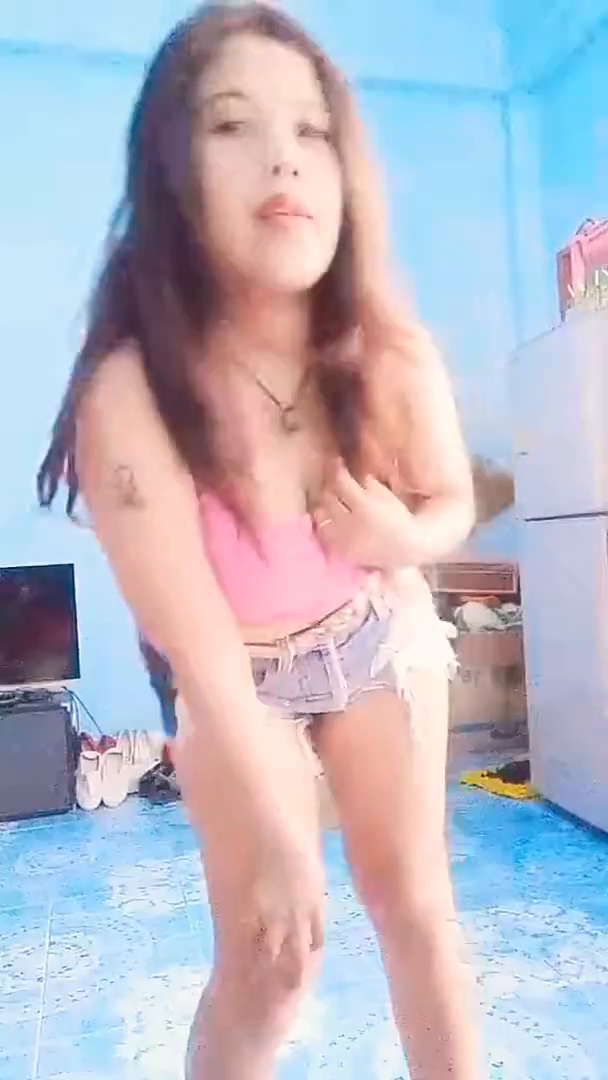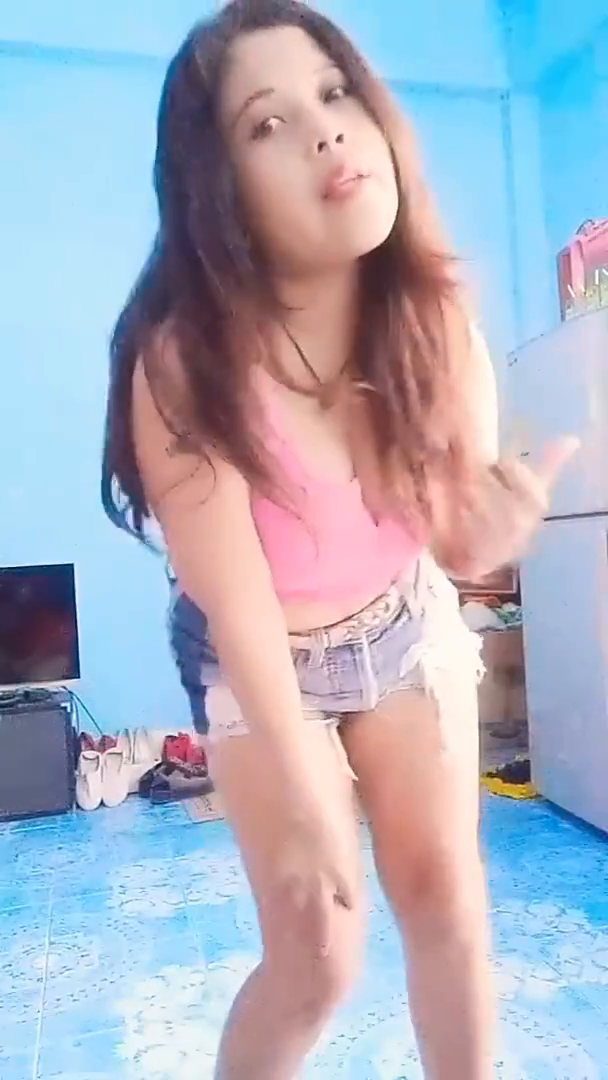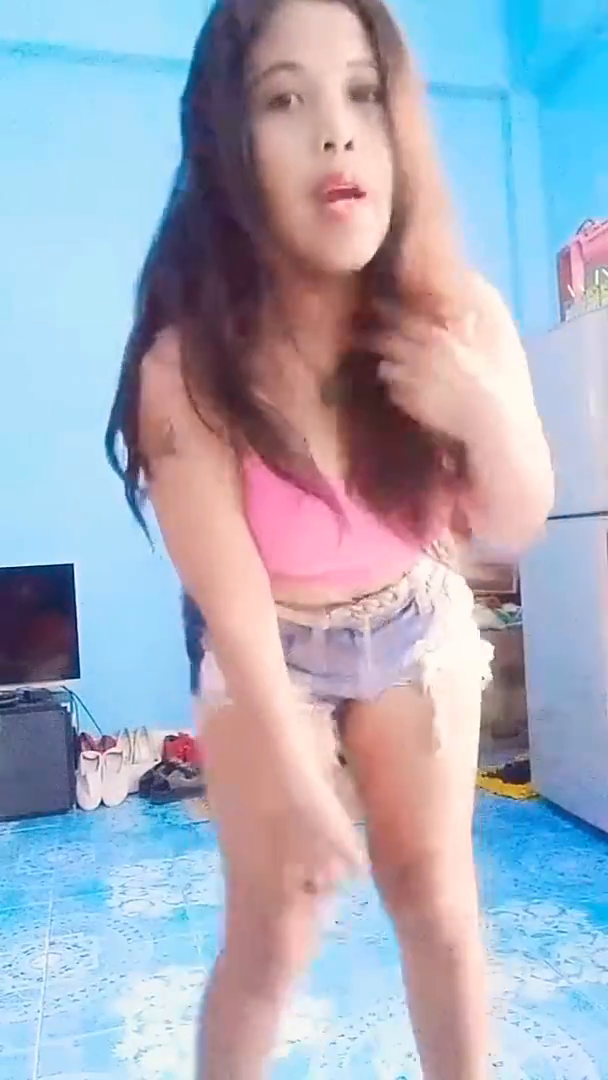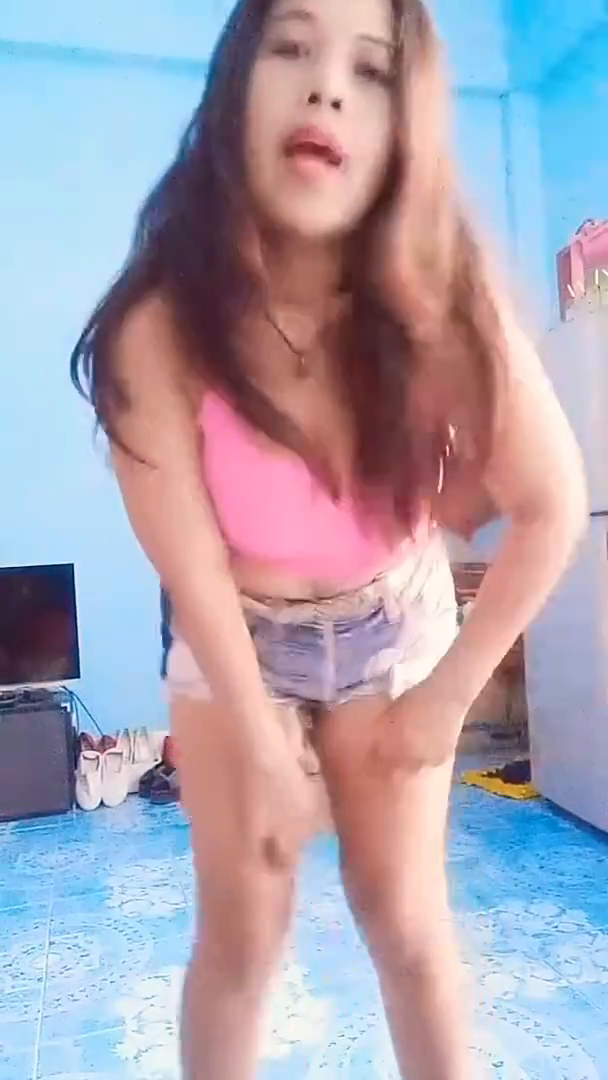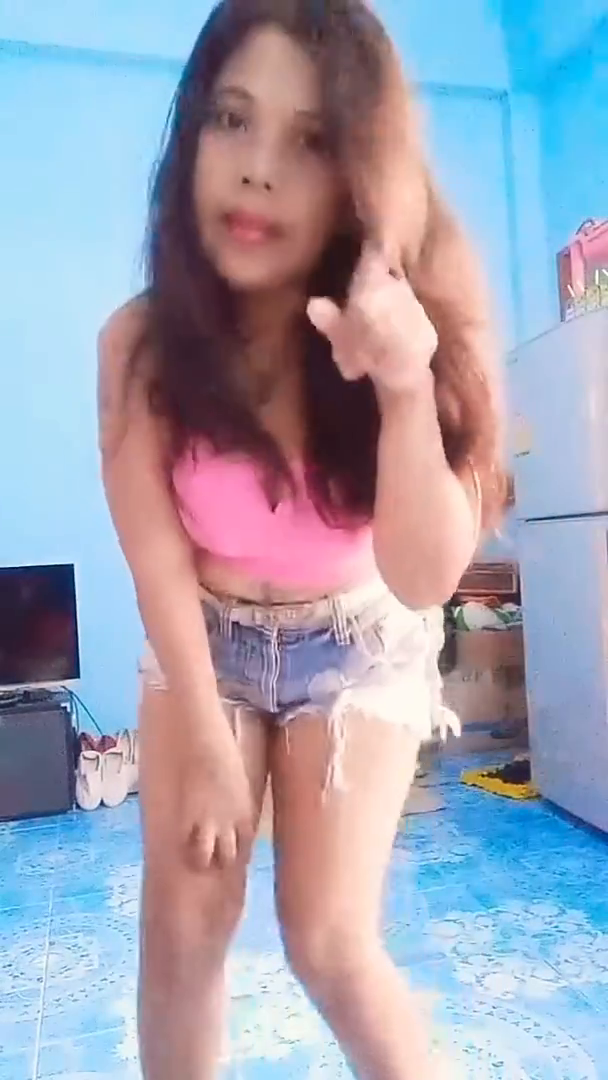
dt=1s
person 1, frame 1
left shoulder: (388, 353)
right shoulder: (131, 400)
left elbow: (453, 500)
right elbow: (202, 654)
left wrist: (404, 537)
right wrist: (277, 843)
left hip: (382, 634)
right hip: (243, 677)
left knee: (413, 897)
right knee: (271, 953)
person 1, frame 2
left shoulder: (436, 322)
right shoulder: (187, 363)
left elbow: (457, 549)
right elbow: (238, 607)
left wrist: (499, 529)
right wrist: (305, 812)
left hip: (409, 633)
right hip: (266, 666)
left knee: (447, 902)
right knee: (316, 957)
person 1, frame 3
left shoulder: (460, 314)
right shoulder: (188, 367)
left elbow: (513, 527)
right elbow: (232, 604)
left wrist: (493, 425)
right wrist: (296, 790)
left hip: (415, 628)
right hip: (272, 654)
left knee: (438, 903)
right knee: (272, 933)
person 1, frame 4
left shoulder: (440, 308)
right shoulder: (160, 329)
left elbow: (553, 504)
right elbow: (193, 571)
left wrist: (452, 689)
right wrist: (262, 757)
left hip: (392, 629)
right hip: (234, 645)
left knee: (406, 919)
right knee: (241, 928)
person 1, frame 5
left shoulder: (411, 324)
right shoulder: (142, 340)
left elbow: (425, 576)
right elbow: (158, 562)
left wrist: (405, 392)
right wrist: (207, 742)
left hip: (360, 653)
right hip: (203, 643)
left knee: (329, 942)
right knee: (181, 929)
